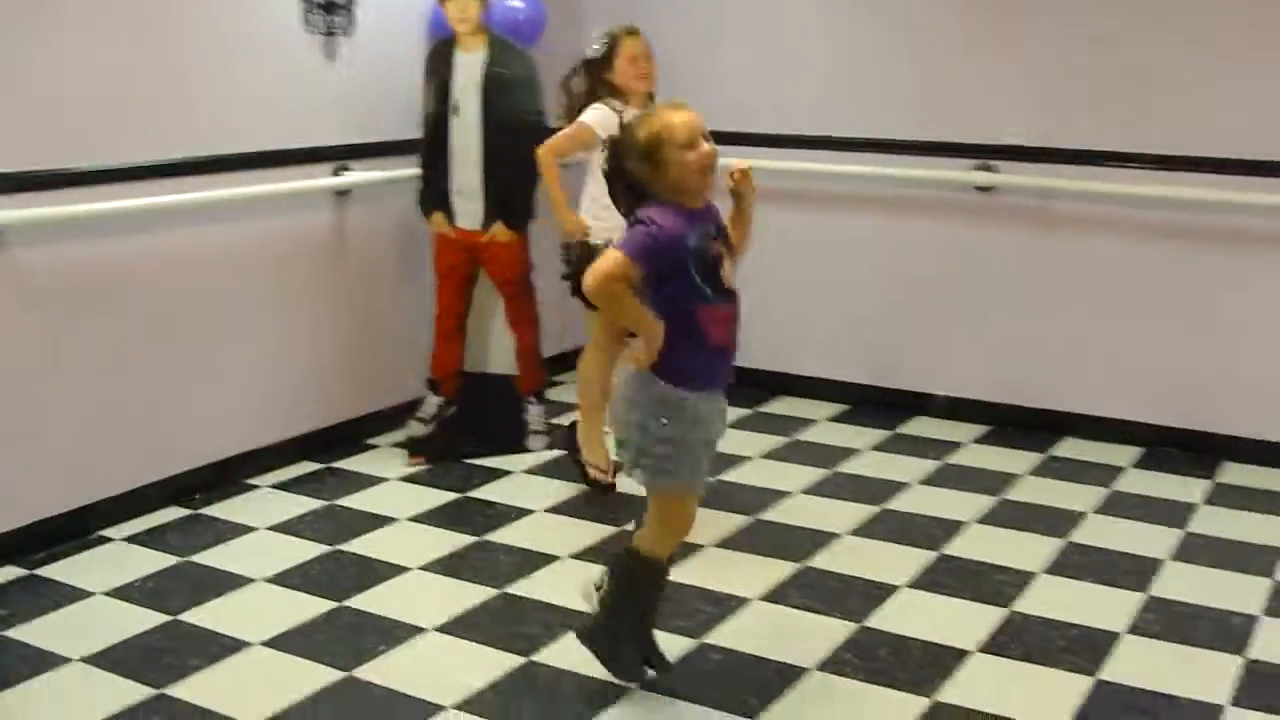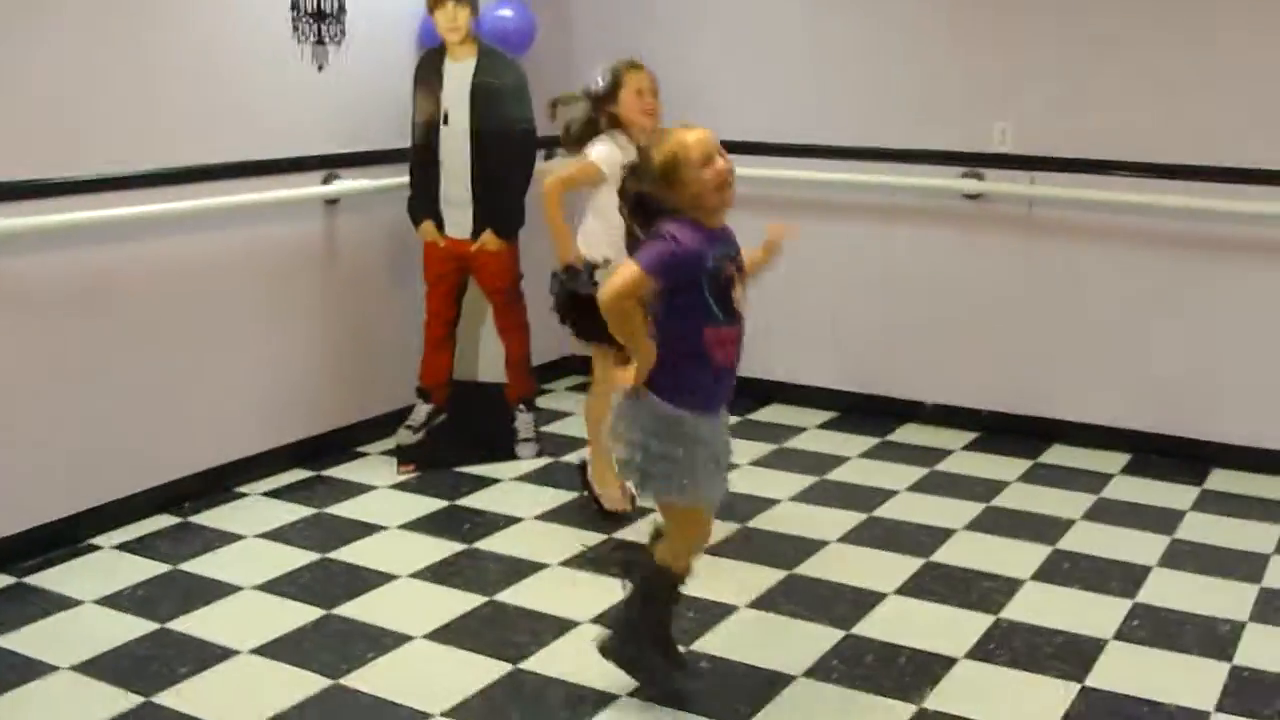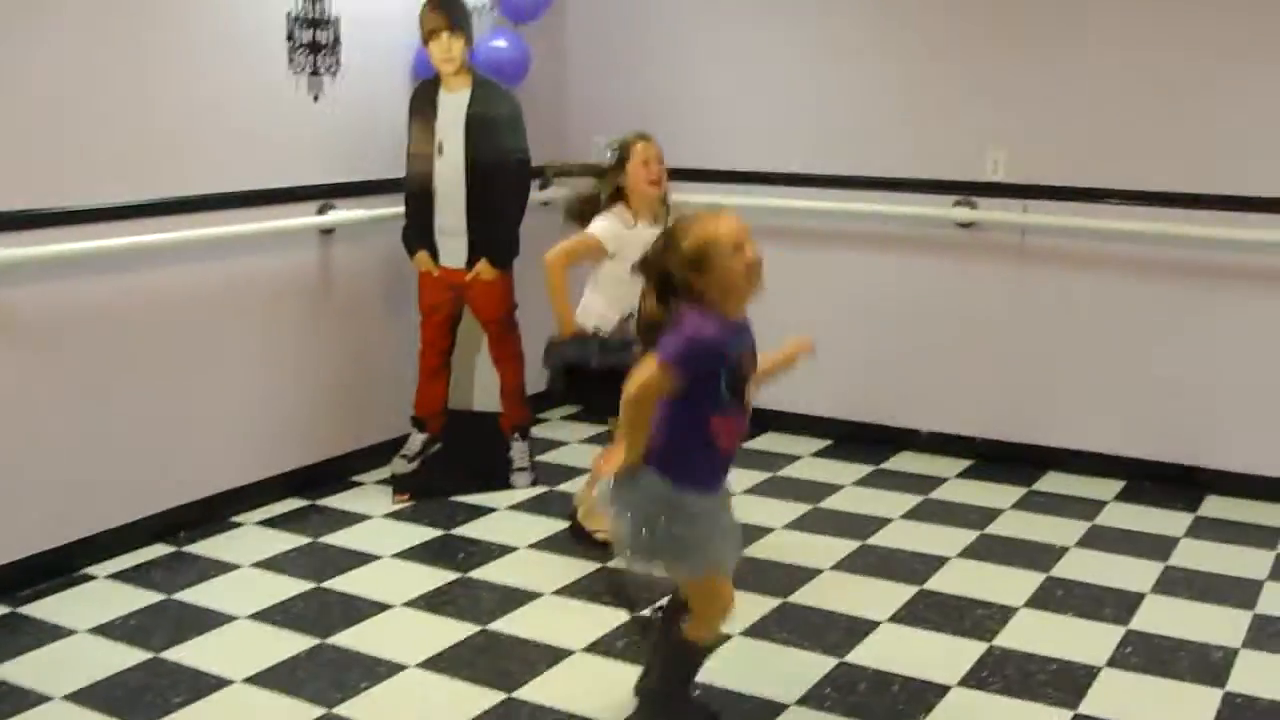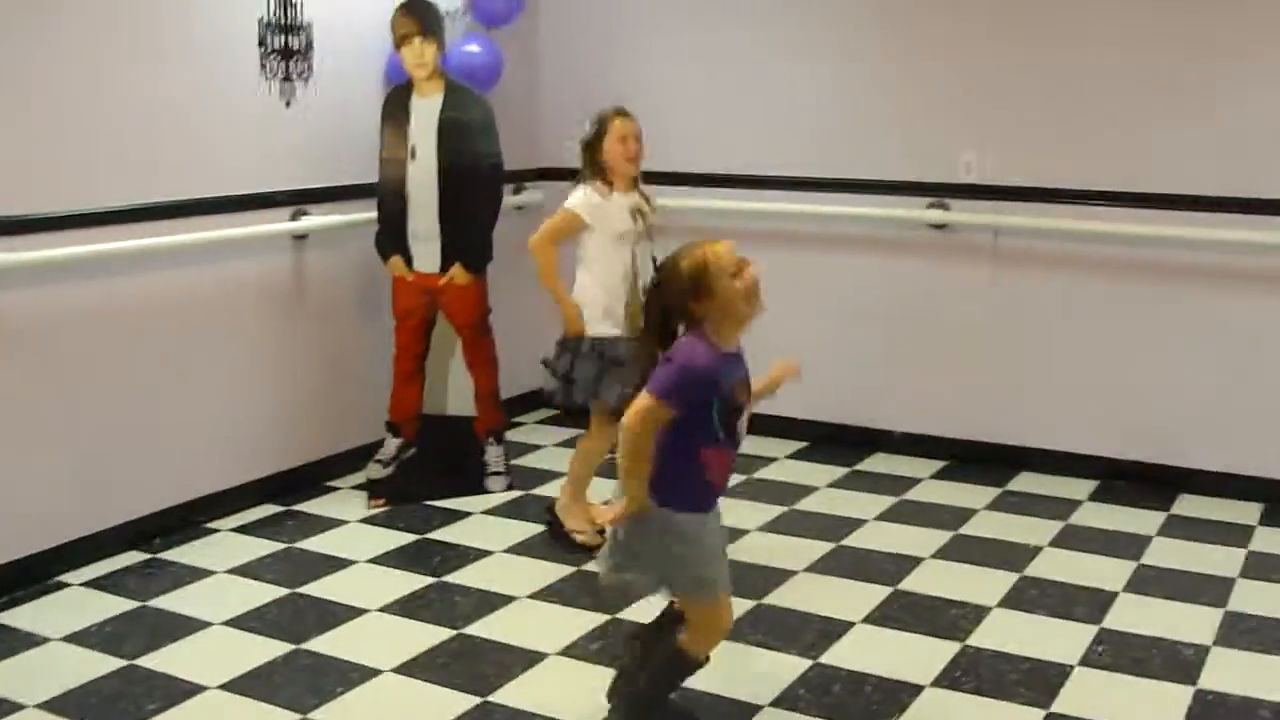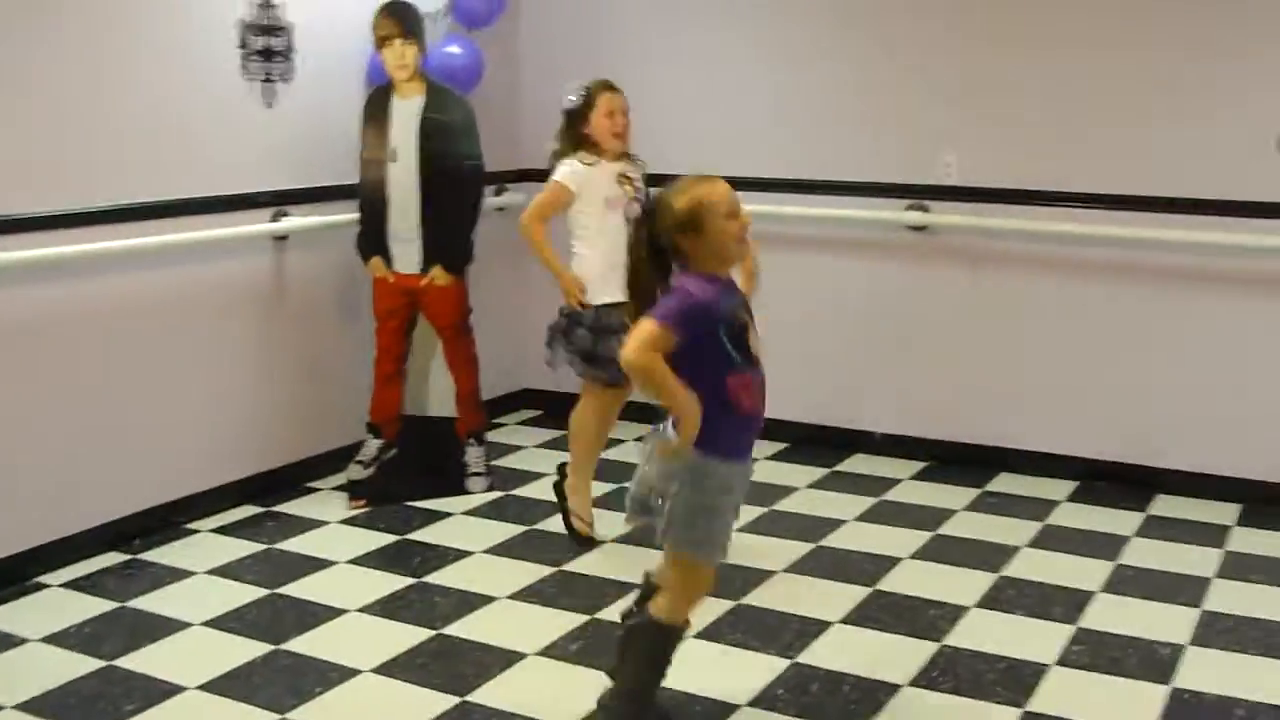
dt=0.1s
person 1, frame 1
left shoulder: (703, 212)
right shoulder: (662, 227)
left elbow: (728, 255)
right elbow: (599, 280)
left wrist: (743, 204)
right wrist: (648, 331)
left hip: (699, 391)
right hip: (668, 394)
left knee: (669, 517)
right knee: (672, 522)
left ankle: (630, 624)
right ankle: (611, 625)
person 1, frame 2
left shoulder: (718, 232)
right shoulder: (681, 242)
right elbow: (614, 295)
left wrist: (764, 251)
right wrist: (644, 357)
left hip: (700, 408)
right hip: (672, 411)
left knee: (681, 528)
right knee: (689, 532)
left ankle: (648, 632)
right ankle: (634, 638)
person 1, frame 3
left shoulder: (734, 323)
right shoulder: (700, 333)
right elbow: (640, 389)
left wrist: (779, 361)
right wrist: (629, 452)
left hip: (698, 485)
right hip: (672, 488)
left knee: (702, 594)
right knee: (714, 605)
person 1, frame 4
left shoulder: (727, 352)
right shoulder: (695, 361)
right elbow: (637, 424)
left wrist: (767, 384)
right wrist: (635, 497)
left hip: (691, 507)
right hip: (668, 514)
left knee: (698, 610)
right knee: (713, 622)
person 1, frame 5
left shoulder: (719, 285)
right shoulder: (693, 294)
right elbow: (635, 353)
left wrist: (746, 285)
right wrist: (685, 409)
left hip: (719, 457)
right hip: (702, 462)
left knee: (682, 573)
right knee: (686, 589)
left ankle: (631, 674)
person 2, frame 1
left shoulder: (514, 62)
right shoulder: (439, 59)
left elbow: (532, 142)
right elbow: (432, 136)
left wrist: (514, 213)
right wrist: (431, 204)
left hip: (499, 218)
right hip: (452, 218)
left knee: (520, 312)
right knee: (449, 311)
left ankle: (533, 400)
right ankle: (442, 393)
person 2, frame 2
left shoulder: (504, 72)
right shoulder: (428, 68)
left elbow: (523, 152)
right elbow: (421, 145)
left wrist: (503, 223)
right wrist: (421, 212)
left hip: (490, 227)
right hip: (441, 227)
left knee: (510, 320)
right knee: (438, 319)
left ankle: (522, 407)
right ankle: (431, 401)
person 2, frame 3
left shoulder: (498, 102)
right shoulder: (423, 99)
left elbow: (516, 182)
right elbow: (415, 173)
left wrist: (498, 252)
right wrist: (415, 243)
left hip: (484, 257)
right hip: (435, 257)
left knee: (505, 349)
right knee: (433, 348)
left ankle: (517, 436)
right ankle: (426, 429)
person 2, frame 4
left shoulder: (471, 107)
right shoulder: (395, 104)
left elbow: (489, 186)
right elbow: (388, 179)
left wrist: (471, 256)
right wrist: (389, 247)
left hip: (458, 262)
right hip: (408, 261)
left knee: (479, 353)
right knee: (407, 353)
left ankle: (492, 440)
right ankle: (401, 434)
person 2, frame 5
left shoulder: (452, 108)
right shoulder: (376, 105)
left elbow: (470, 187)
right elbow: (369, 179)
left wrist: (451, 258)
right wrist: (369, 249)
left hip: (438, 264)
right hip: (389, 263)
left knee: (459, 354)
right knee: (388, 354)
left ankle: (472, 441)
right ankle: (382, 435)
person 3, frame 1
right shoulder: (603, 117)
right elbow: (547, 153)
right wrist: (567, 218)
right hip: (603, 246)
left knee: (618, 342)
right knee: (602, 343)
left ankle: (589, 430)
right ankle: (589, 435)
person 3, frame 2
right shoulder: (609, 151)
right elbow: (551, 185)
right wrist: (565, 247)
right hip: (598, 273)
left knee: (623, 370)
right knee: (609, 372)
left ankle: (601, 463)
right ankle: (601, 469)
person 3, frame 3
left shoulder: (659, 218)
right shoulder: (613, 224)
right elbow: (554, 261)
right wrist: (564, 320)
left hip: (627, 338)
right hip: (599, 343)
left ankle: (591, 504)
right ankle: (589, 509)
person 3, frame 4
left shoulder: (640, 198)
right shoulder: (591, 200)
right elbow: (540, 243)
left wrist: (639, 307)
right wrist: (564, 304)
left hip: (625, 329)
right hip: (595, 333)
left knee: (624, 422)
right knee: (608, 425)
left ankle: (574, 502)
right ankle: (568, 506)
person 3, frame 5
left shoulder: (631, 169)
right shoulder: (575, 169)
right elbow: (532, 220)
right wrist: (563, 276)
left hip: (629, 295)
right hip: (597, 300)
left knee: (617, 391)
right knee: (597, 392)
left ankle: (577, 475)
right ankle: (575, 485)
